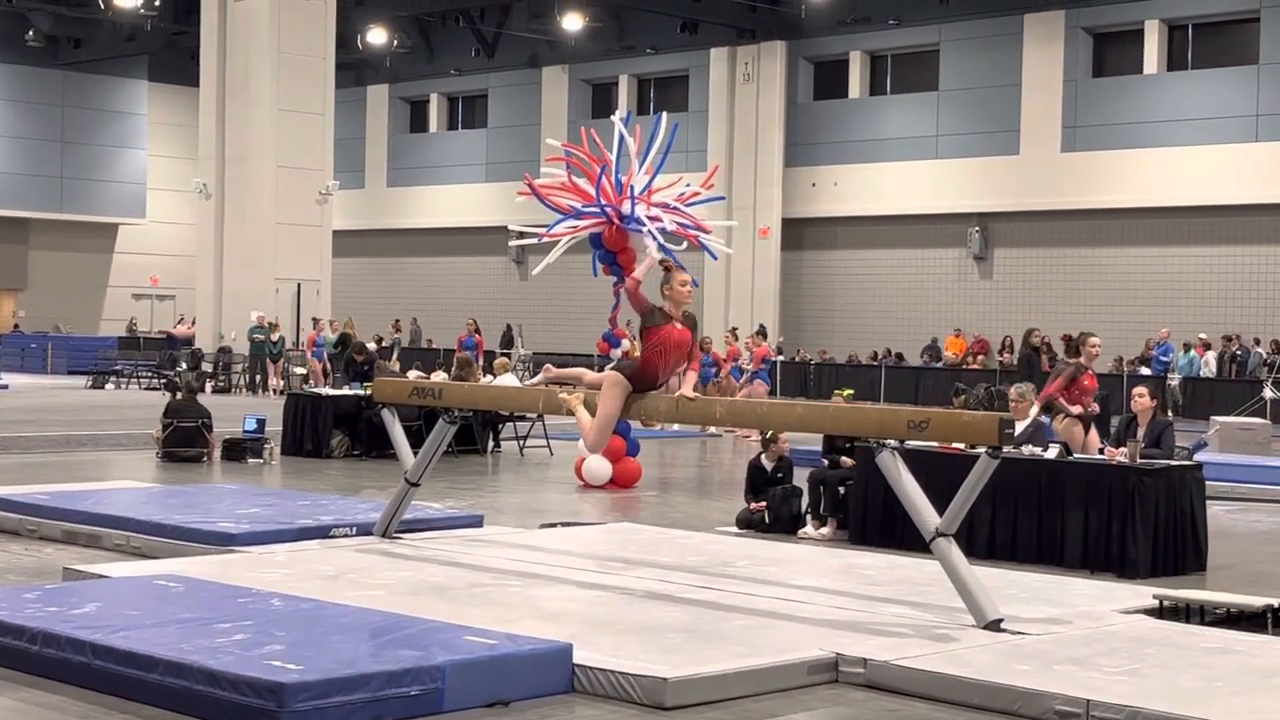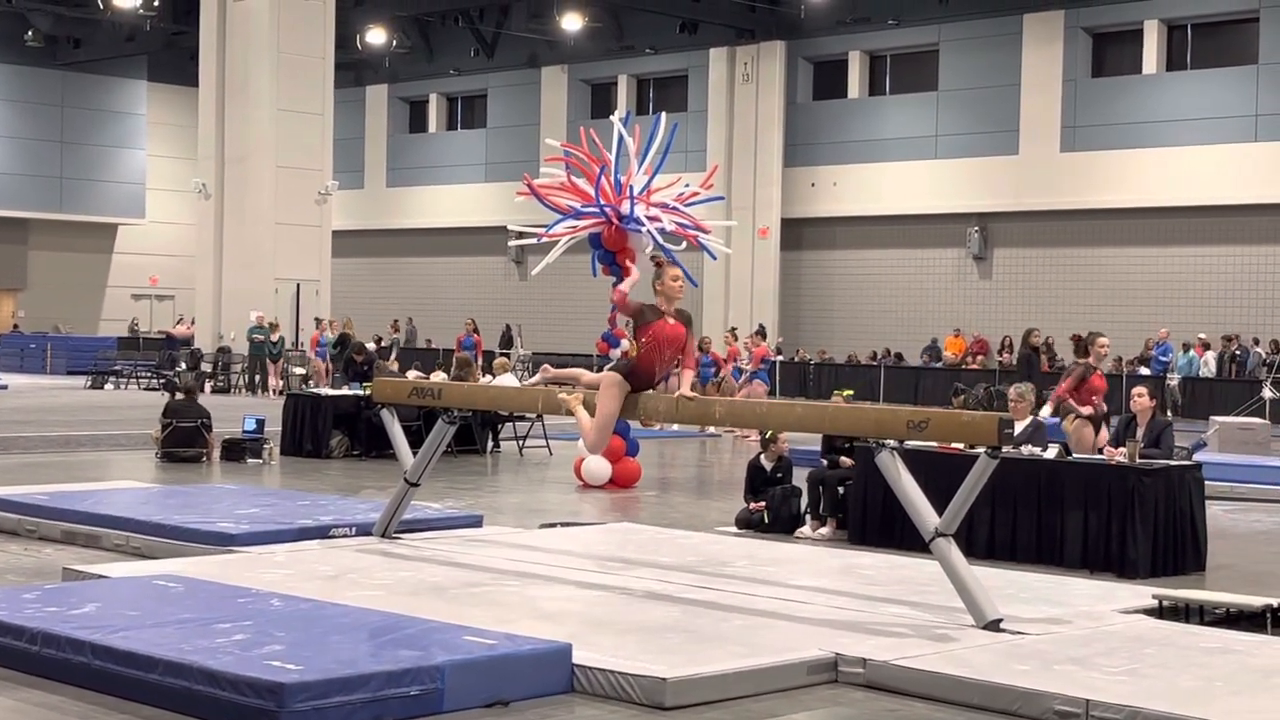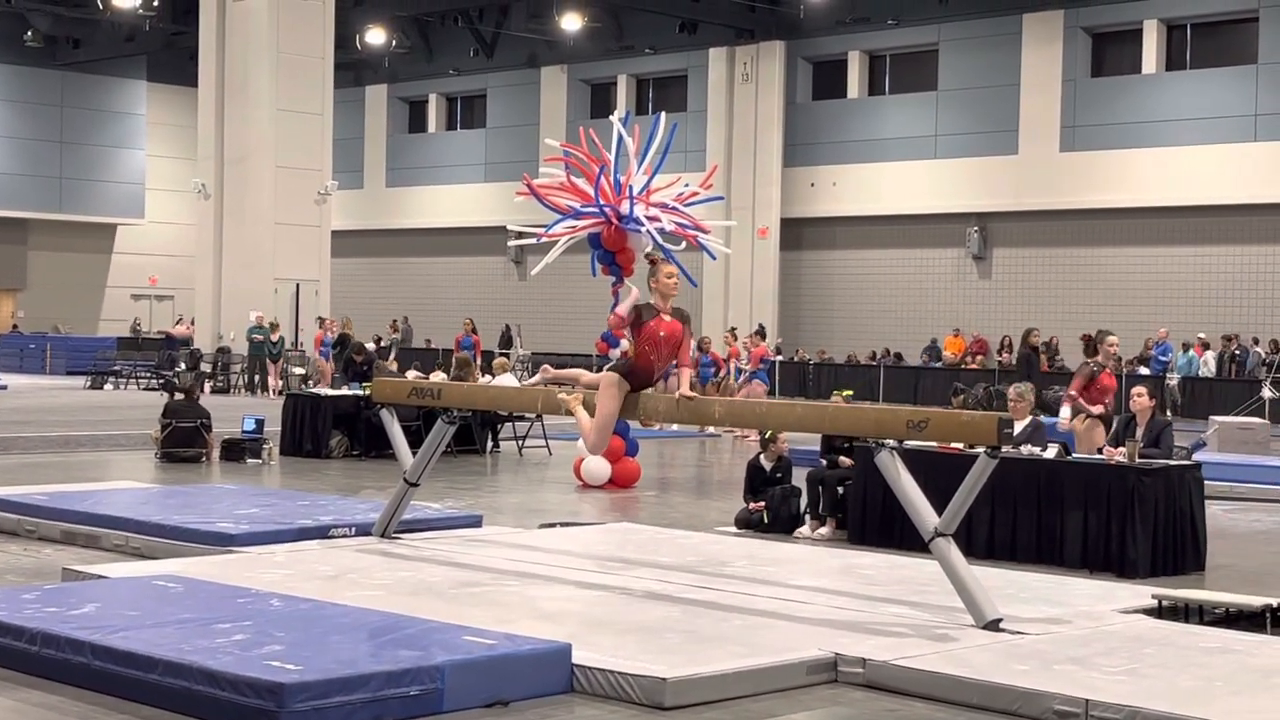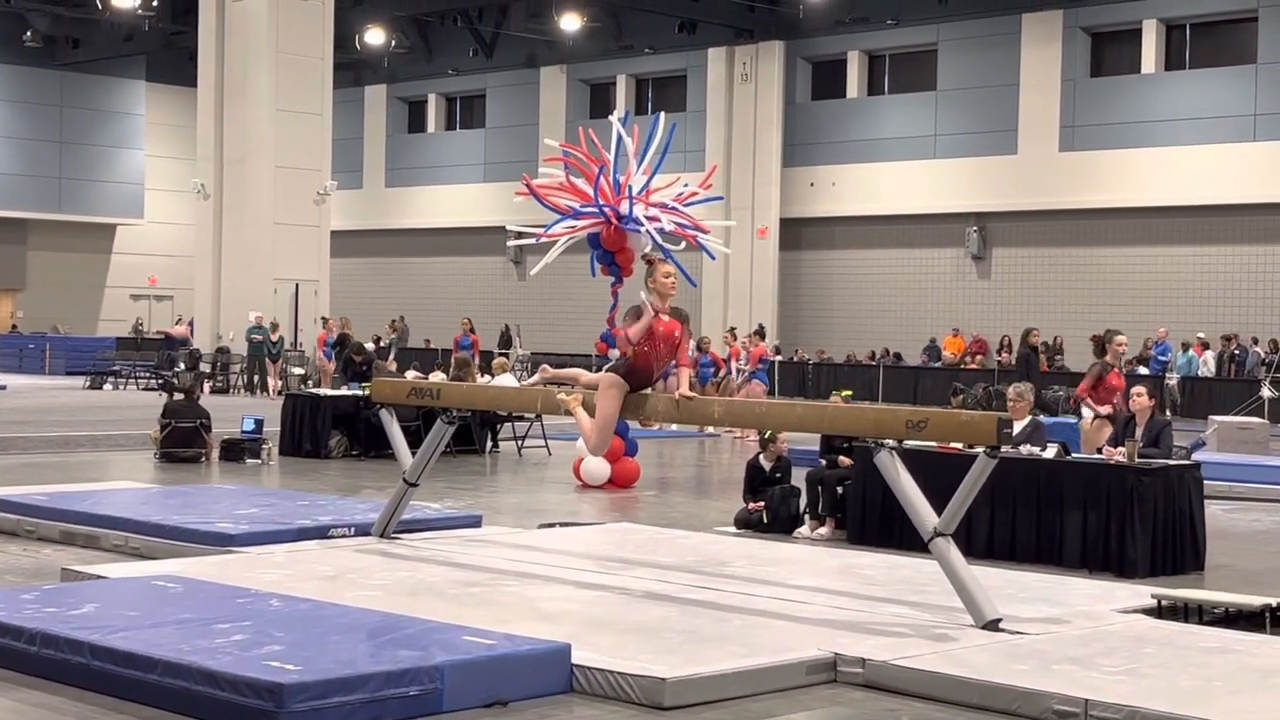
dt=0.1s
person 1, frame 1
left shoulder: (690, 321)
right shoulder: (652, 314)
left elbow: (693, 361)
right elbow: (630, 286)
left wrist: (687, 387)
right wrist: (650, 261)
left hip: (648, 386)
right hip: (624, 377)
right knee: (594, 445)
left ankle: (551, 373)
right ankle: (576, 405)
person 1, frame 2
left shoulder: (685, 319)
right shoulder: (644, 311)
left elbow: (688, 359)
right elbow: (617, 299)
left wrist: (685, 387)
right wrist: (633, 277)
left hip: (645, 383)
right hip: (622, 376)
right knee: (594, 446)
left ankle: (549, 373)
right ankle: (576, 405)
person 1, frame 3
left shoulder: (682, 317)
right shoulder: (639, 309)
left elbow: (684, 355)
right elbow: (614, 323)
left wrist: (684, 387)
right wrist: (632, 297)
left hip: (643, 382)
right hip: (622, 376)
right knee: (595, 446)
left ankle: (549, 373)
right ankle: (575, 406)
person 1, frame 4
left shoulder: (681, 317)
right shoulder: (638, 311)
left elbow: (682, 355)
right elbow: (623, 344)
left wrist: (684, 387)
right wrist: (647, 318)
left hip: (643, 382)
right hip: (621, 377)
right knee: (596, 447)
left ankle: (548, 373)
right ankle: (575, 406)
